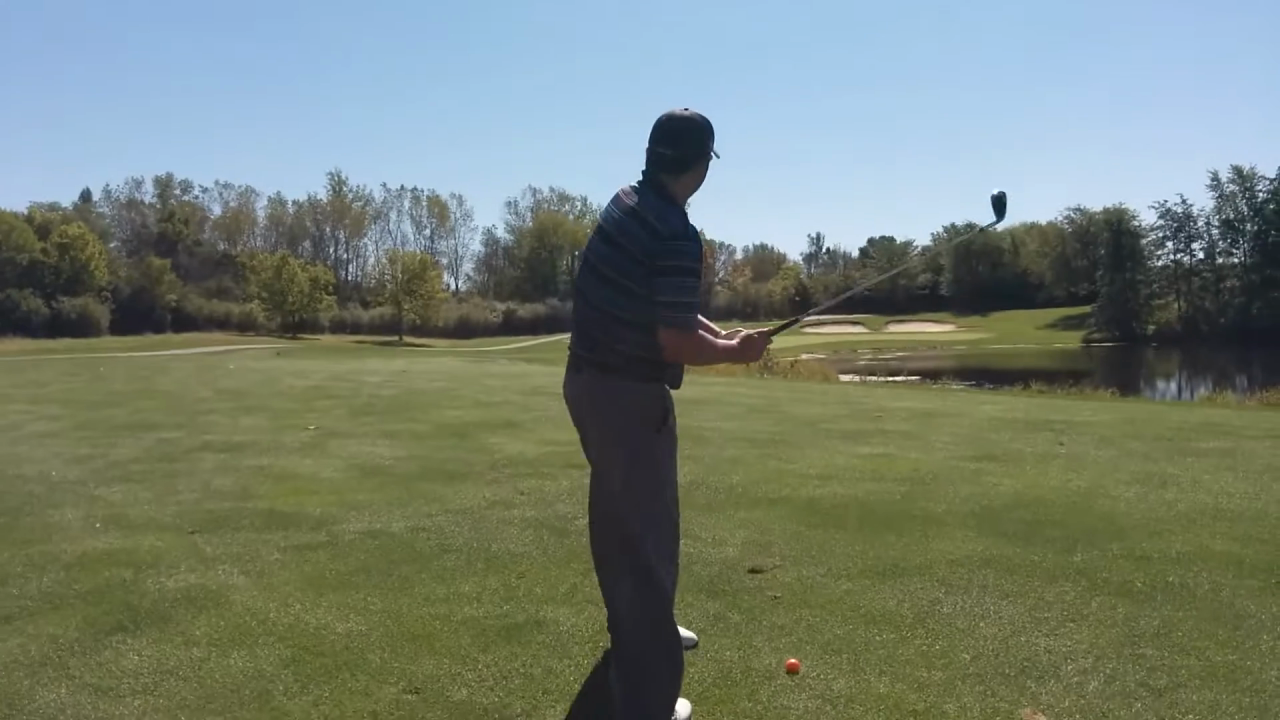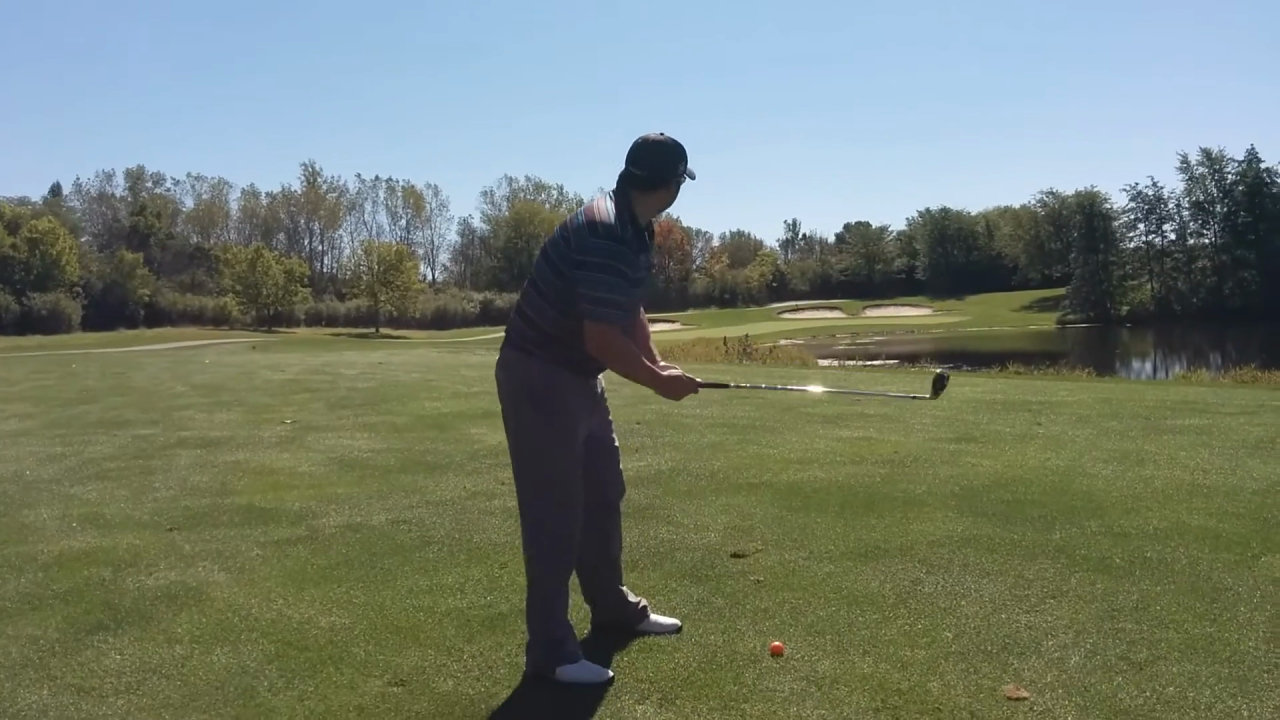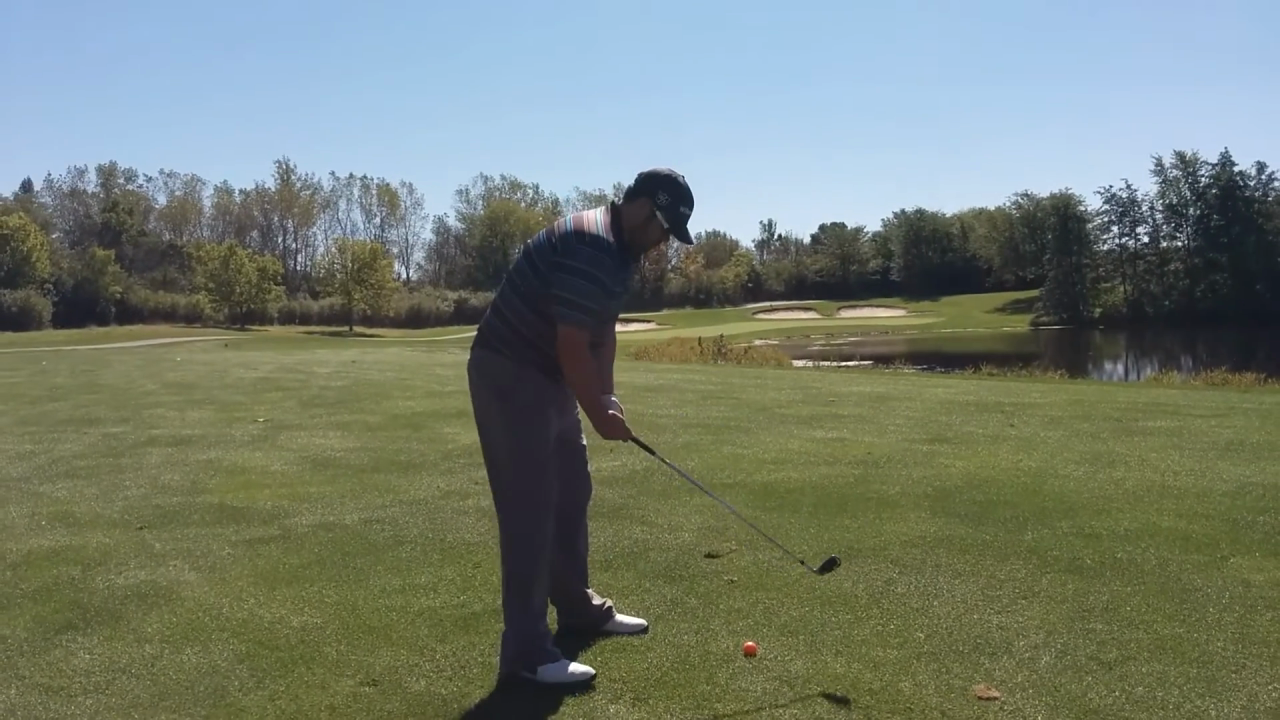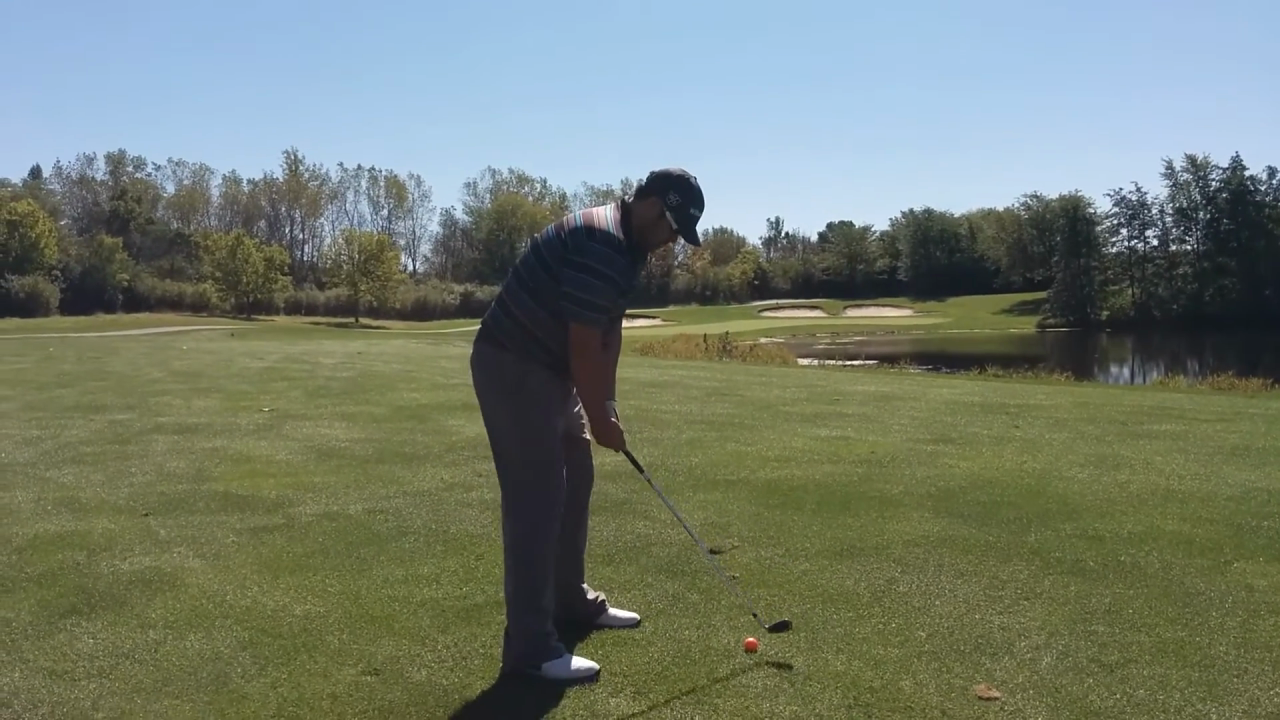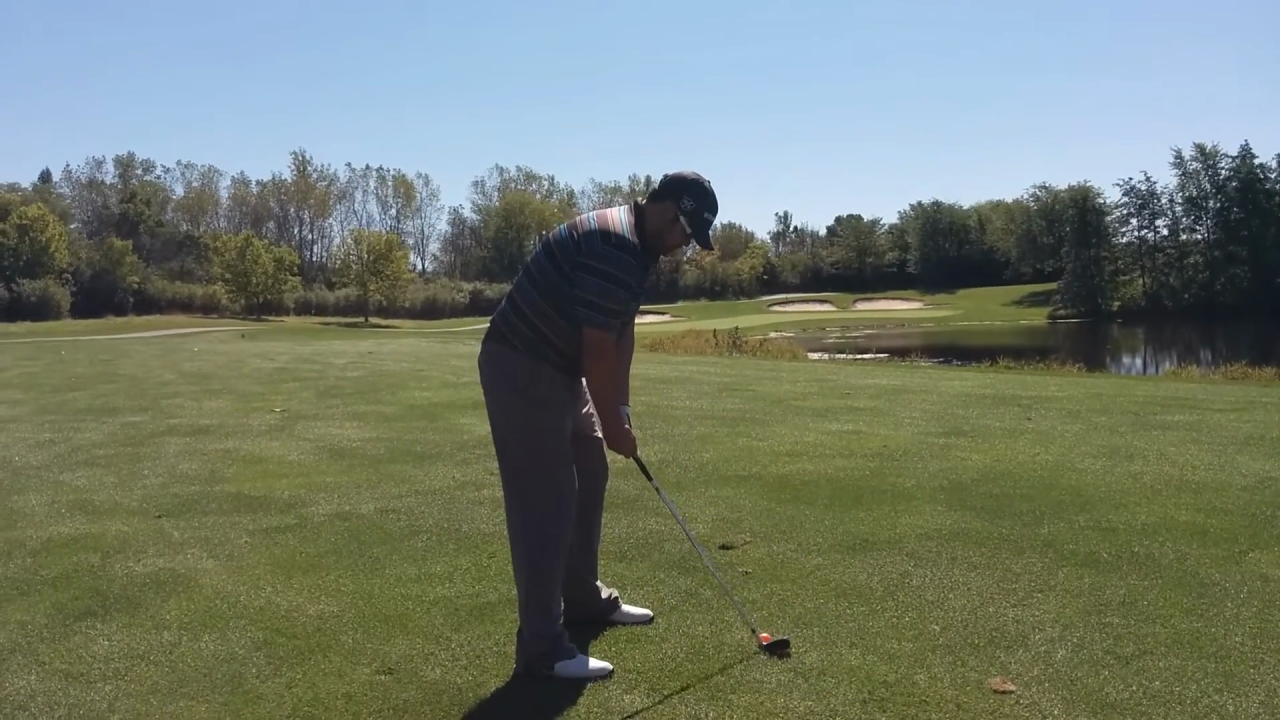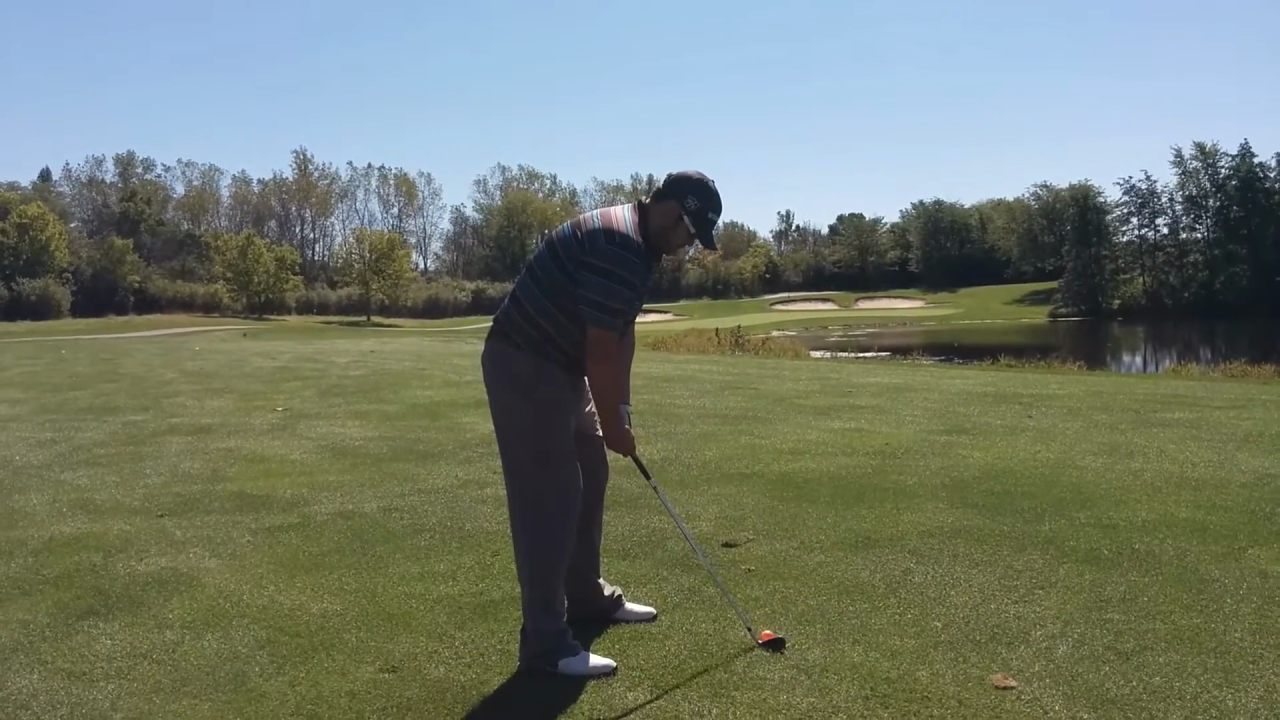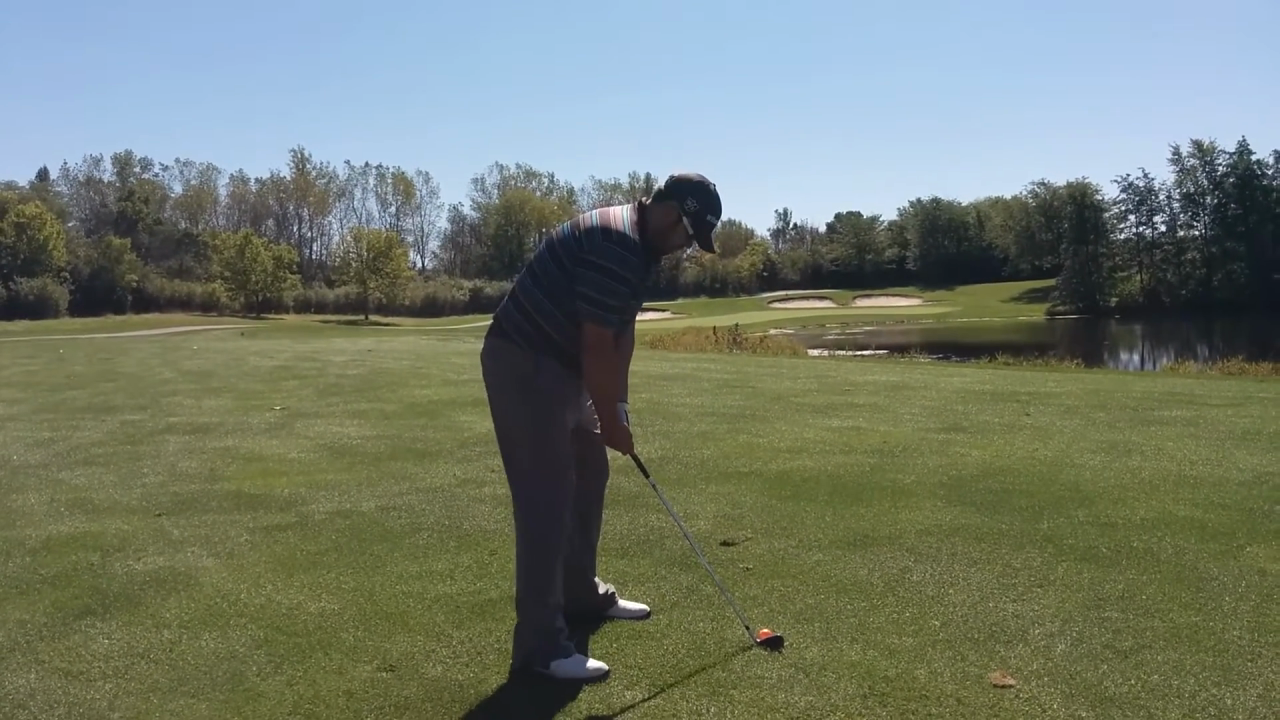
dt=0.7s
person 1, frame 1
left shoulder: (625, 204)
right shoulder: (675, 233)
right elbow: (677, 344)
left wrist: (716, 330)
right wrist: (738, 349)
left hip: (590, 380)
right hip: (630, 392)
left knee: (619, 515)
right knee: (647, 540)
left ankle: (635, 626)
person 1, frame 2
left shoulder: (634, 231)
right shoulder: (606, 237)
left elbow: (630, 312)
right elbow: (602, 338)
left wrist: (656, 364)
right wrist: (658, 382)
left hip: (575, 375)
right hip: (538, 375)
left knee: (603, 490)
right knee: (555, 507)
left ankle: (612, 604)
right ankle: (549, 646)
person 1, frame 3
left shoulder: (618, 248)
right shoulder: (590, 245)
left elbow: (601, 330)
right elbow: (572, 344)
left wrist: (607, 398)
right wrist: (598, 414)
left hip: (545, 373)
right hip: (508, 372)
left knee: (571, 490)
right knee: (531, 500)
left ankle: (576, 605)
right ankle: (525, 645)
person 1, frame 4
left shoulder: (624, 244)
right shoulder: (600, 241)
left elbow: (607, 333)
right elbow: (584, 344)
left wrist: (607, 405)
right wrist: (600, 419)
left hip: (548, 368)
right hip: (512, 366)
left knee: (572, 482)
right knee: (536, 496)
left ankle: (570, 598)
right ankle: (528, 642)
person 1, frame 5
left shoulder: (635, 245)
right shoulder: (614, 245)
left elbow: (620, 335)
right elbow: (599, 350)
left wrist: (622, 410)
right wrist: (613, 424)
left hip: (558, 367)
right hip: (521, 367)
left knee: (587, 479)
right knee: (545, 498)
left ankle: (584, 598)
right ankle: (541, 644)
person 1, frame 6
left shoulder: (635, 242)
right shoulder: (619, 245)
left elbow: (621, 335)
right elbow: (602, 349)
left wrist: (621, 410)
right wrist: (613, 424)
left hip: (558, 365)
right hip: (524, 365)
left knee: (587, 477)
right knee: (549, 495)
left ankle: (587, 594)
right ankle: (545, 641)
person 1, frame 7
left shoulder: (638, 246)
right shoulder: (615, 242)
left elbow: (620, 333)
right elbow: (596, 344)
left wrist: (619, 406)
right wrist: (610, 419)
left hip: (559, 362)
right hip: (522, 360)
left knee: (588, 475)
right knee: (548, 490)
left ankle: (582, 593)
right ankle: (539, 639)
